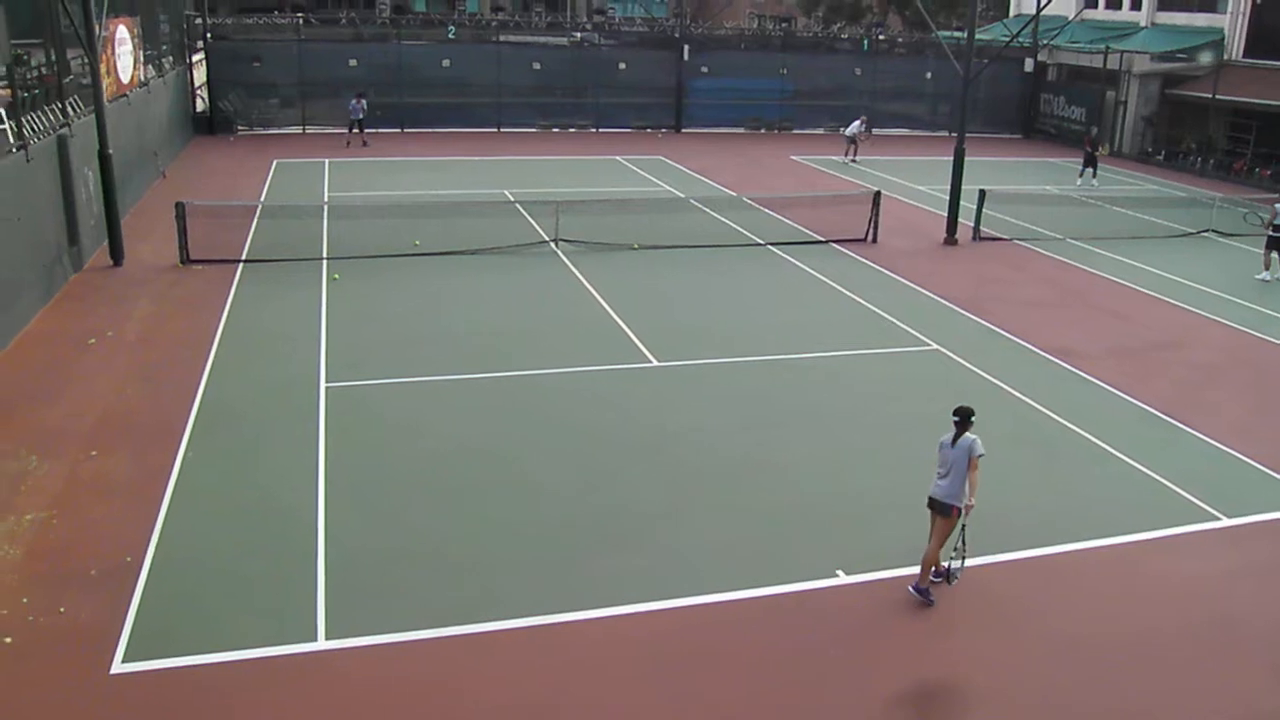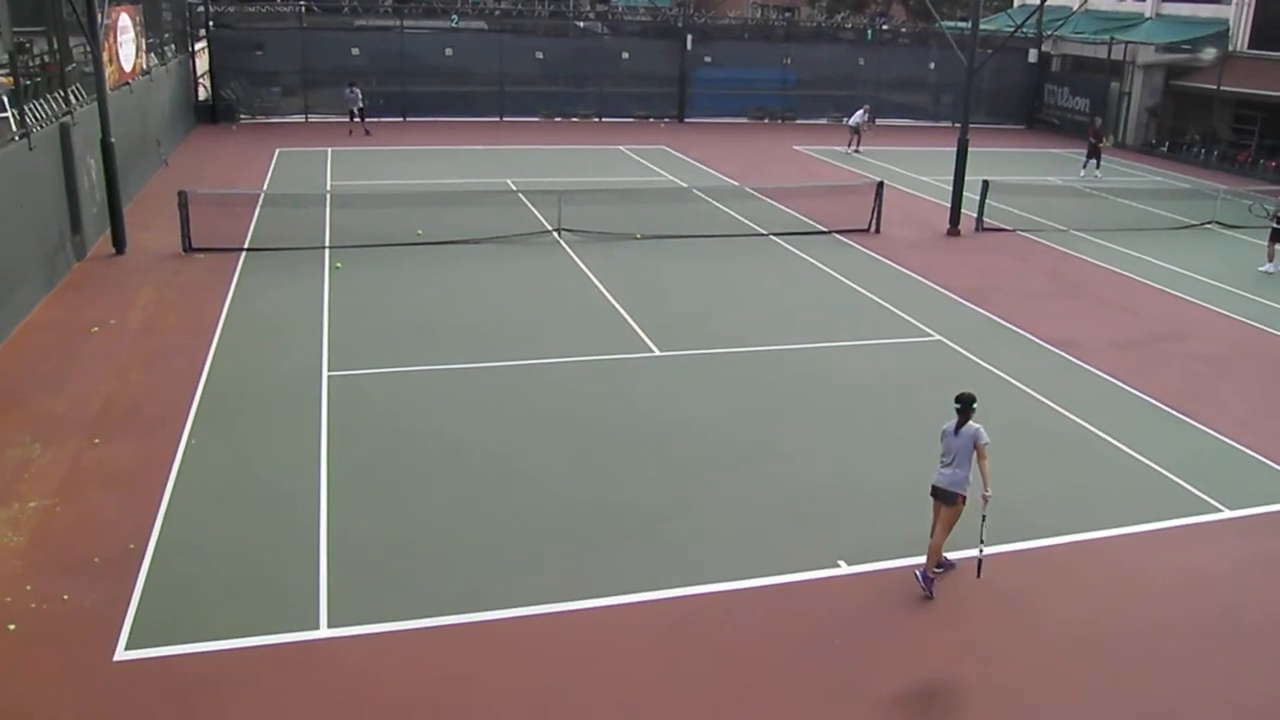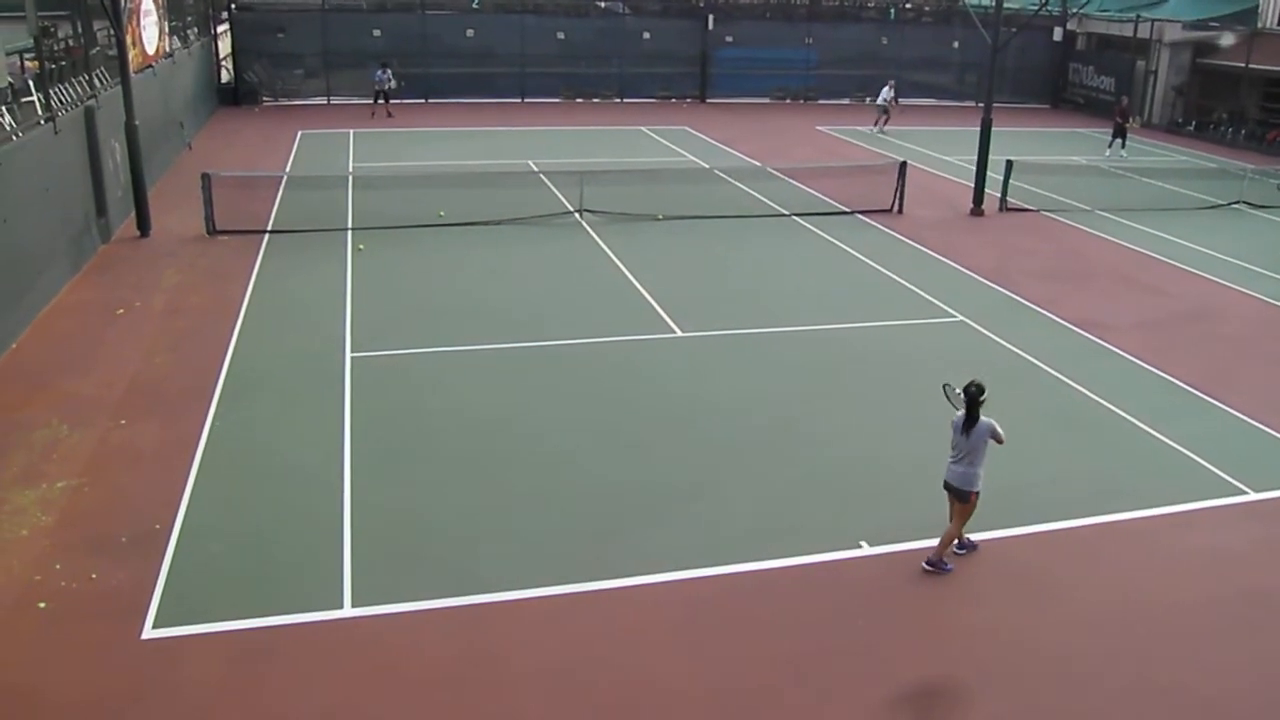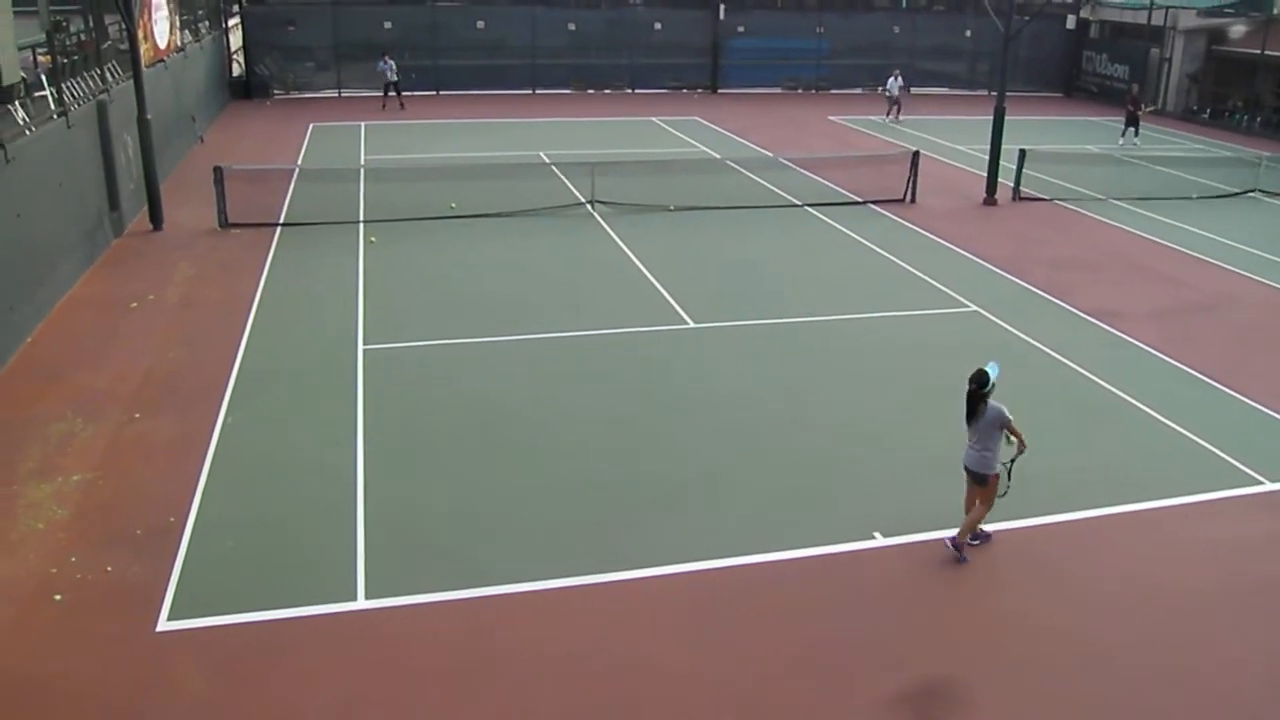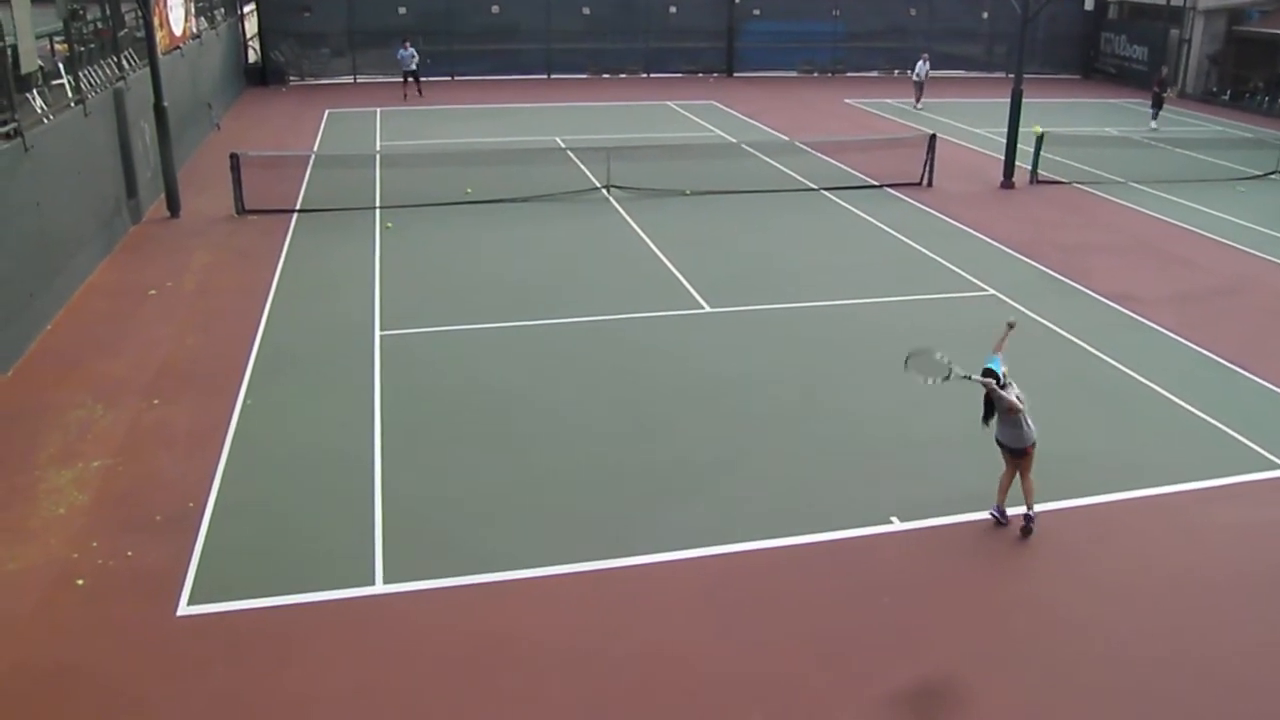
dt=1s
person 1, frame 1
left shoulder: (944, 440)
right shoulder: (973, 441)
right elbow: (973, 470)
right wrist: (971, 497)
left hip: (936, 494)
right hip: (952, 499)
left knee: (935, 538)
right knee: (936, 541)
left ankle: (938, 570)
right ankle: (921, 584)
person 1, frame 2
left shoulder: (946, 428)
right shoulder: (976, 430)
right elbow: (982, 459)
right wrist: (986, 487)
left hip: (939, 482)
right hip: (956, 487)
left knee: (937, 526)
right knee: (941, 531)
left ankle: (938, 560)
right ankle: (927, 572)
person 1, frame 3
left shoulder: (957, 419)
right shoulder: (987, 425)
right elbow: (1001, 440)
left hip: (951, 476)
right hip: (968, 483)
left knee: (955, 516)
right knee: (957, 523)
left ankle: (962, 542)
right ankle: (934, 558)
person 1, frame 4
left shoulder: (972, 404)
right shoulder: (997, 410)
right elbow: (1014, 431)
left wrist: (1003, 434)
right wrist: (1022, 442)
left hip: (970, 460)
right hip: (986, 466)
left knee: (971, 499)
right knee: (984, 506)
left ankle: (975, 532)
right ankle: (958, 540)
person 1, frame 5
left shoulder: (995, 391)
right shoulder: (1005, 396)
left elbow: (995, 353)
right elbow: (1018, 408)
left wrist: (1007, 331)
right wrist: (995, 389)
left hip: (1004, 438)
right hip: (1023, 440)
left knee: (1010, 470)
right knee: (1025, 475)
left ankle: (999, 508)
right ankle: (1029, 511)
